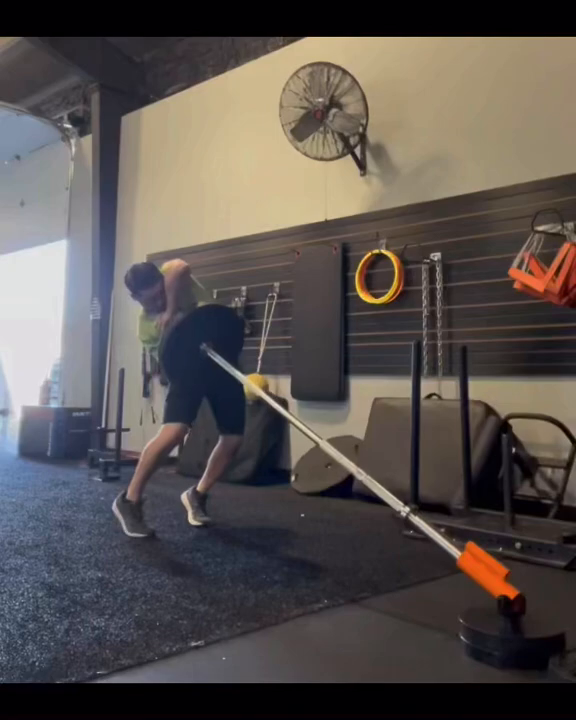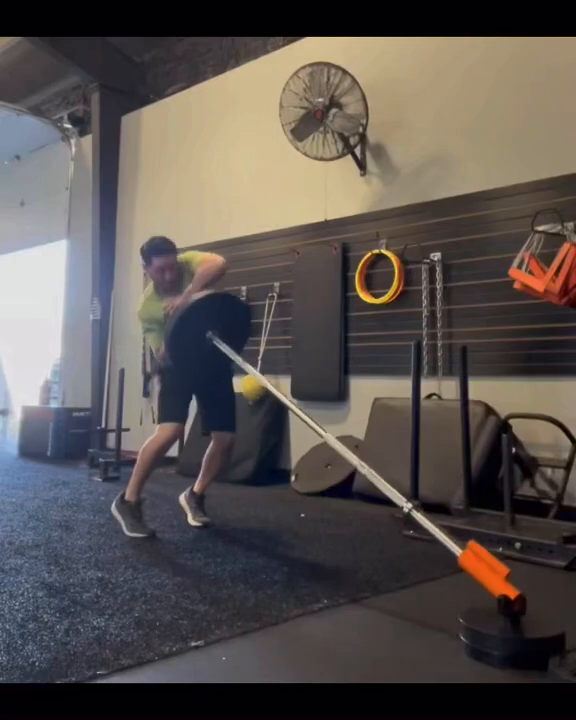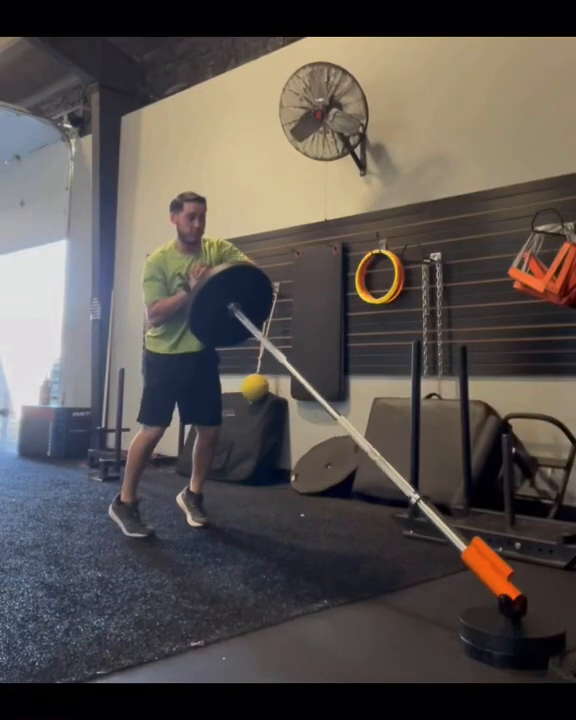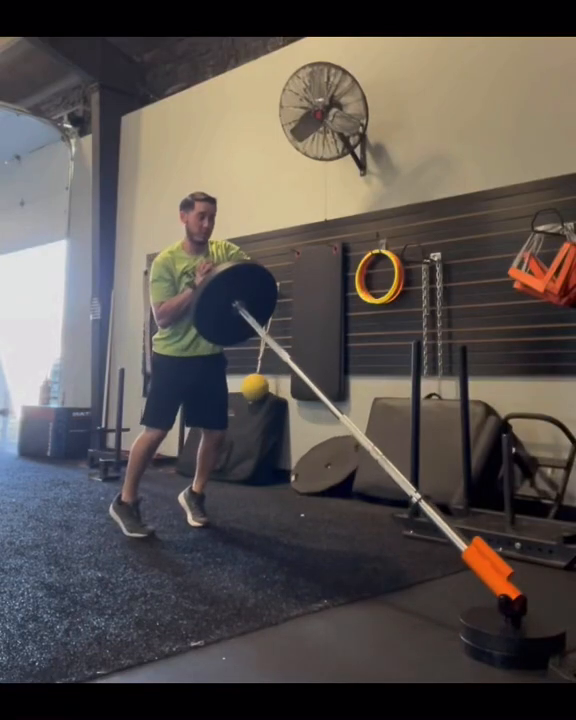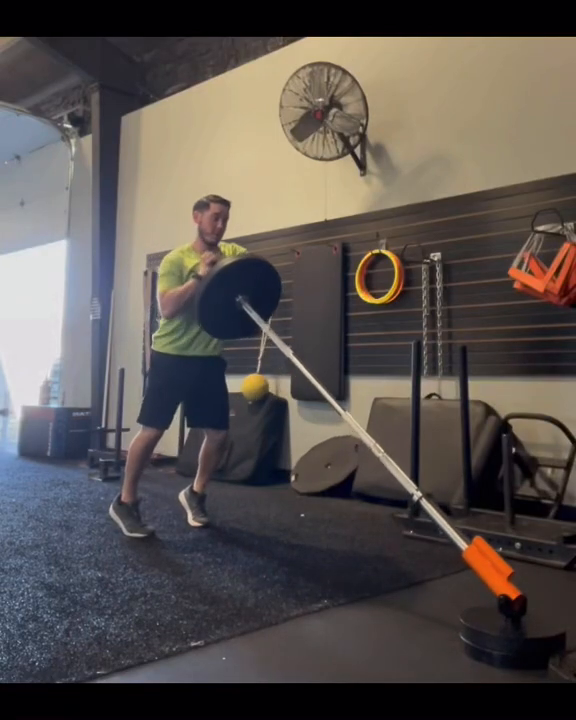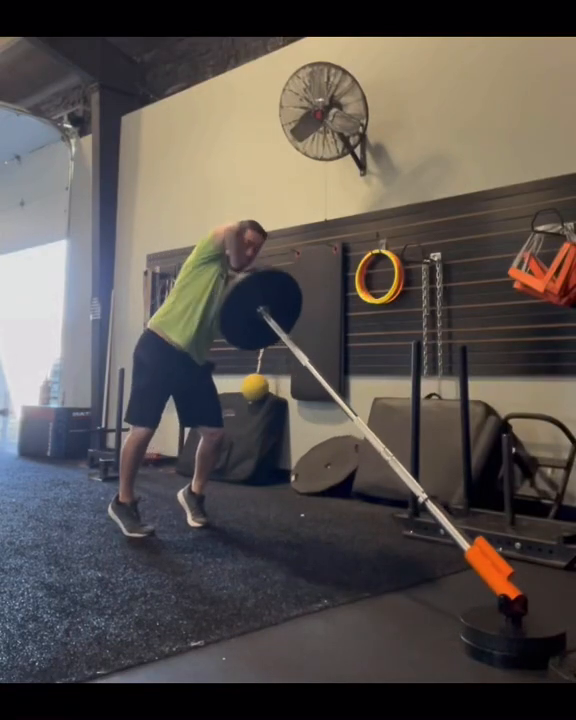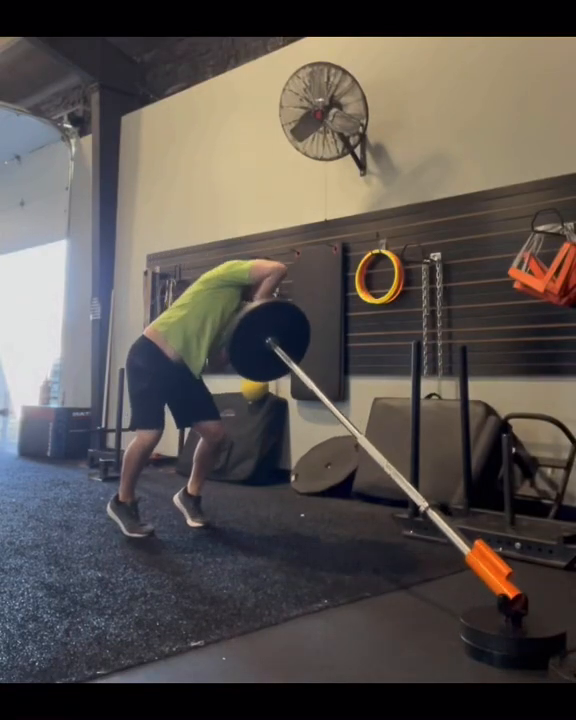
dt=0.4s
person 1, frame 1
left shoulder: (171, 275)
right shoulder: (147, 328)
left elbow: (181, 269)
right elbow: (170, 366)
left wrist: (171, 313)
left hip: (223, 361)
right hip: (188, 369)
left knee: (233, 438)
right knee: (173, 432)
left ankle: (197, 495)
right ankle: (129, 501)
person 1, frame 2
left shoulder: (188, 264)
right shoulder: (148, 308)
left elbow: (218, 264)
right elbow: (164, 357)
left wrist: (186, 297)
left hip: (214, 363)
right hip: (178, 368)
left knee: (225, 438)
right knee: (169, 431)
left ankle: (195, 495)
right ankle: (128, 501)
person 1, frame 3
left shoulder: (217, 249)
right shoulder: (158, 260)
right elbow: (154, 315)
right wrist: (189, 290)
left hip: (201, 354)
right hip: (164, 356)
left knee: (210, 430)
right knee: (153, 429)
left ankle: (192, 494)
right ankle: (124, 502)
person 1, frame 4
left shoulder: (226, 251)
right shoulder: (166, 261)
right elbow: (162, 316)
right wrist: (195, 287)
left hip: (210, 358)
right hip: (172, 358)
left knee: (215, 432)
right knee: (155, 431)
left ankle: (194, 495)
right ankle: (125, 502)
person 1, frame 5
left shoulder: (234, 253)
right shoulder: (175, 259)
right elbow: (167, 308)
right wrist: (200, 277)
left hip: (209, 359)
right hip: (171, 356)
left knee: (218, 434)
right knee: (152, 431)
left ankle: (195, 494)
right ankle: (125, 502)
person 1, frame 6
right shoulder: (209, 255)
right elbow: (231, 231)
right wrist: (234, 266)
left hip: (193, 359)
right hip: (159, 349)
left knee: (214, 433)
right knee: (143, 429)
left ankle: (194, 495)
right ankle: (123, 502)
person 1, frame 7
left shoulder: (234, 310)
right shoulder: (228, 274)
left elbow: (218, 362)
right elbow: (276, 269)
left hip: (183, 367)
right hip: (152, 356)
left knee: (215, 433)
right knee: (149, 435)
left ankle: (190, 496)
right ankle: (123, 503)
